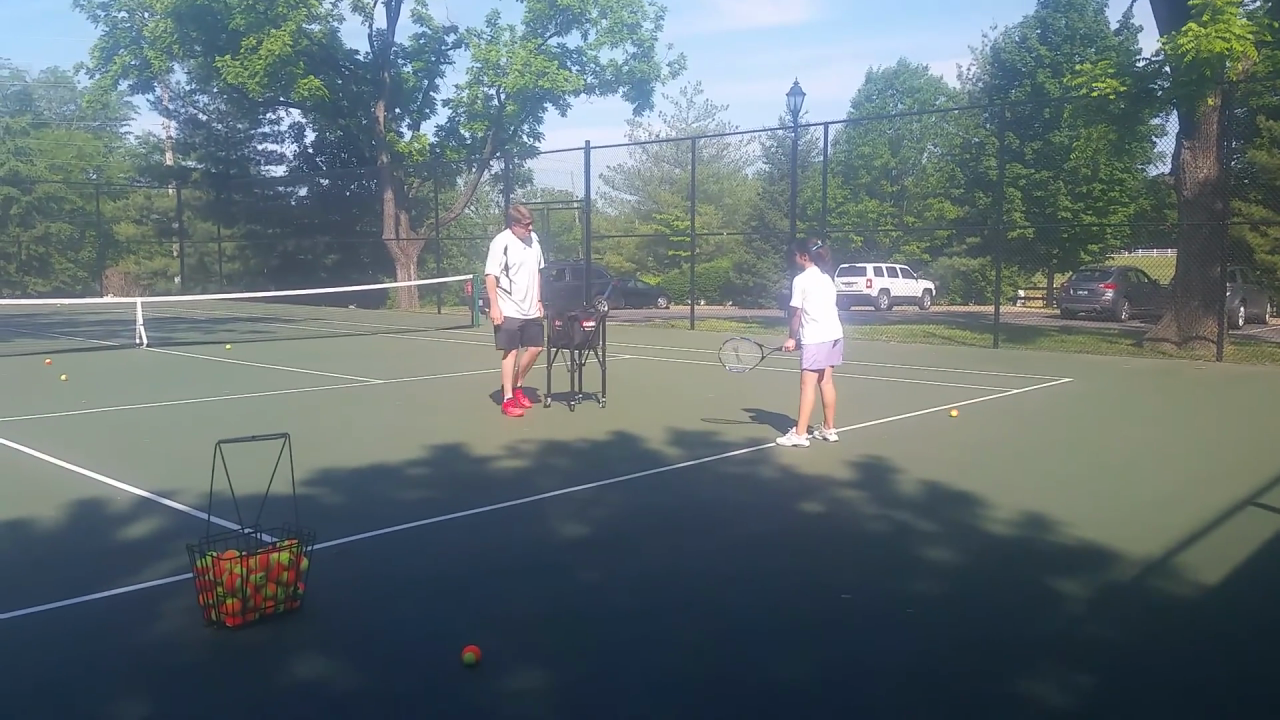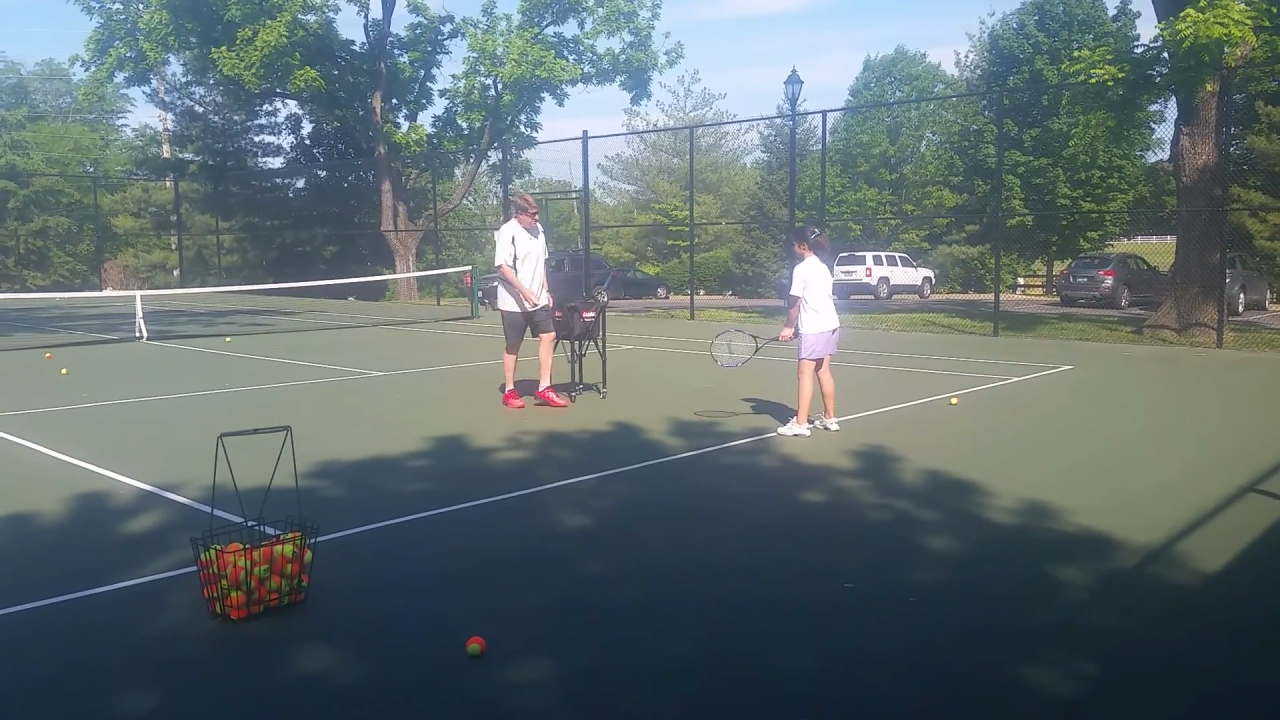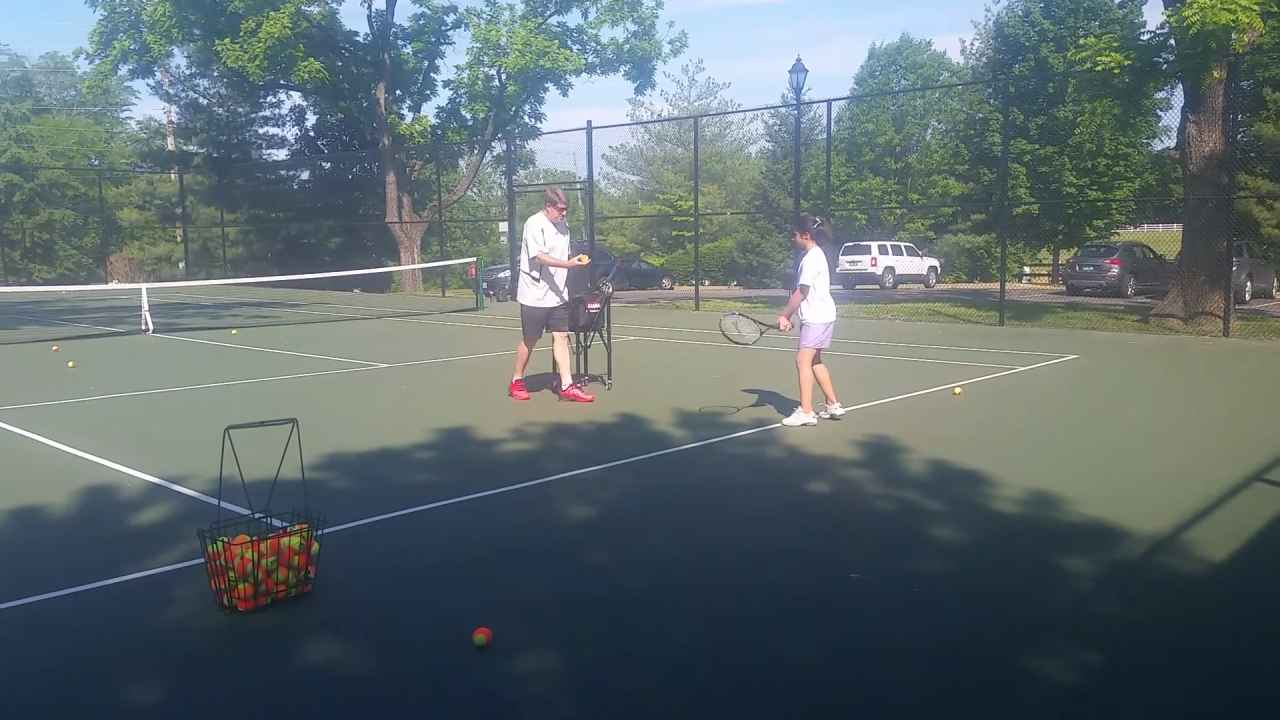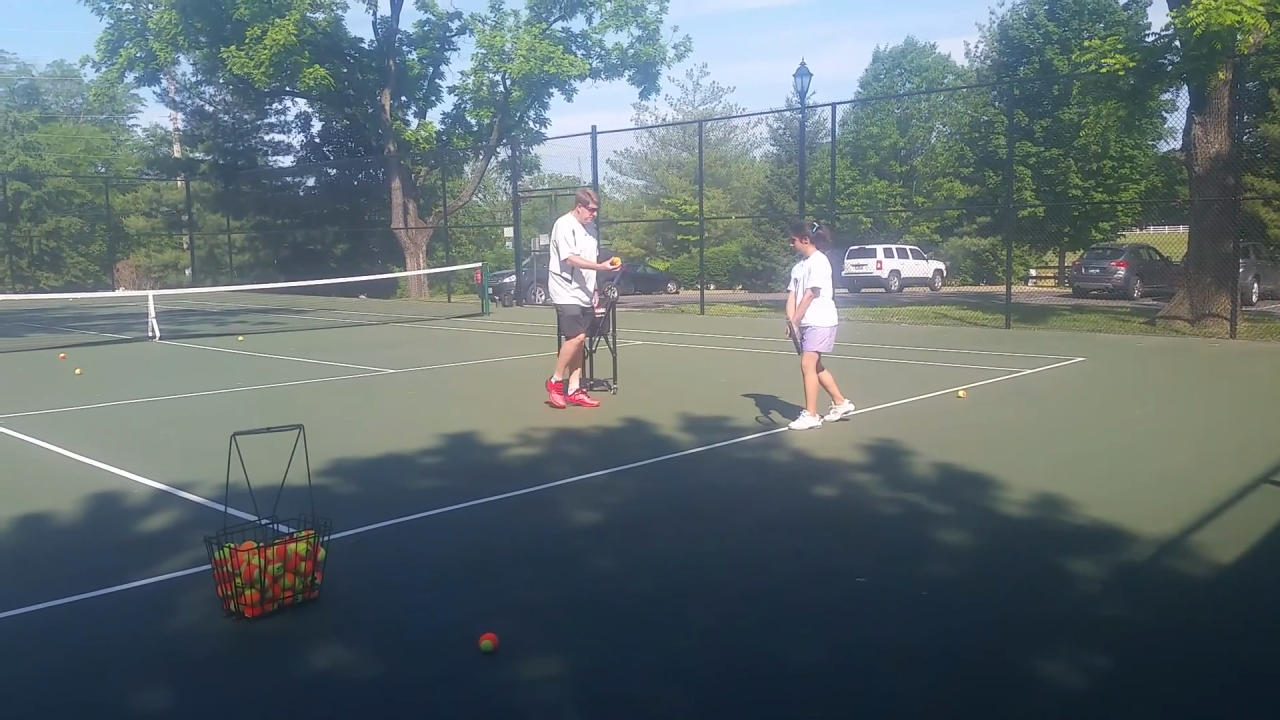
dt=0.3s
person 1, frame 1
left shoulder: (533, 239)
right shoulder: (501, 242)
right elbow: (491, 276)
left wrist: (539, 300)
right wrist: (494, 307)
left hip: (531, 309)
right hip: (509, 310)
left knee: (535, 348)
right knee: (510, 352)
left ankle: (516, 385)
right ankle: (508, 400)
person 1, frame 2
left shoulder: (537, 229)
right shoulder: (507, 232)
right elbow: (503, 267)
left wrist: (546, 290)
right wrist: (524, 292)
left hip: (538, 299)
right hip: (515, 302)
left knee: (548, 337)
right knee: (513, 346)
left ankle: (545, 388)
right ankle: (509, 392)
person 1, frame 3
left shoulder: (562, 225)
right shoulder: (534, 224)
right elbow: (539, 257)
left wrist: (565, 280)
right wrist: (569, 263)
left hip: (557, 295)
right hip: (535, 295)
left knee: (561, 337)
right knee: (530, 339)
left ankle: (567, 386)
right ankle: (517, 381)
person 1, frame 4
left shoulder: (587, 227)
right shoulder: (564, 225)
right elbow: (570, 259)
left wrist: (593, 290)
right wrist: (600, 266)
left hip: (584, 295)
right hip: (566, 294)
left knee: (579, 340)
right knee: (576, 337)
left ankle: (574, 391)
right ankle: (556, 380)
person 2, frame 1
left shoulder: (801, 279)
right shoulder: (826, 278)
left elbow: (797, 314)
right elbow: (824, 308)
left wrist: (792, 338)
right wrist: (800, 337)
left hip: (816, 338)
right hip: (833, 334)
left knee: (807, 384)
right knee: (826, 381)
left ankle: (800, 433)
right ankle: (828, 429)
person 2, frame 2
left shoulder: (802, 269)
right shoulder: (822, 267)
left elbow: (796, 303)
left wrist: (788, 327)
right wrist: (796, 326)
left hip: (813, 327)
right hip: (829, 324)
left knee: (805, 373)
right knee: (823, 371)
left ankle: (801, 423)
right ankle: (829, 418)
person 2, frame 3
left shoulder: (812, 258)
right shoulder: (810, 257)
left elbow: (801, 293)
right elbow: (798, 292)
left wrist: (784, 315)
right wrist: (787, 316)
left hip: (817, 318)
right hip: (813, 317)
left knee: (803, 361)
right knee: (814, 362)
left ankle: (805, 412)
right ankle: (833, 404)
person 2, frame 4
left shoulder: (818, 262)
right shoulder: (799, 265)
left elbow: (810, 296)
right elbow: (792, 296)
left wrist: (793, 321)
right wrist: (791, 321)
left hip: (821, 322)
right hip: (808, 323)
left knee: (808, 365)
right knee: (815, 366)
left ankle: (811, 415)
right ankle: (840, 403)
